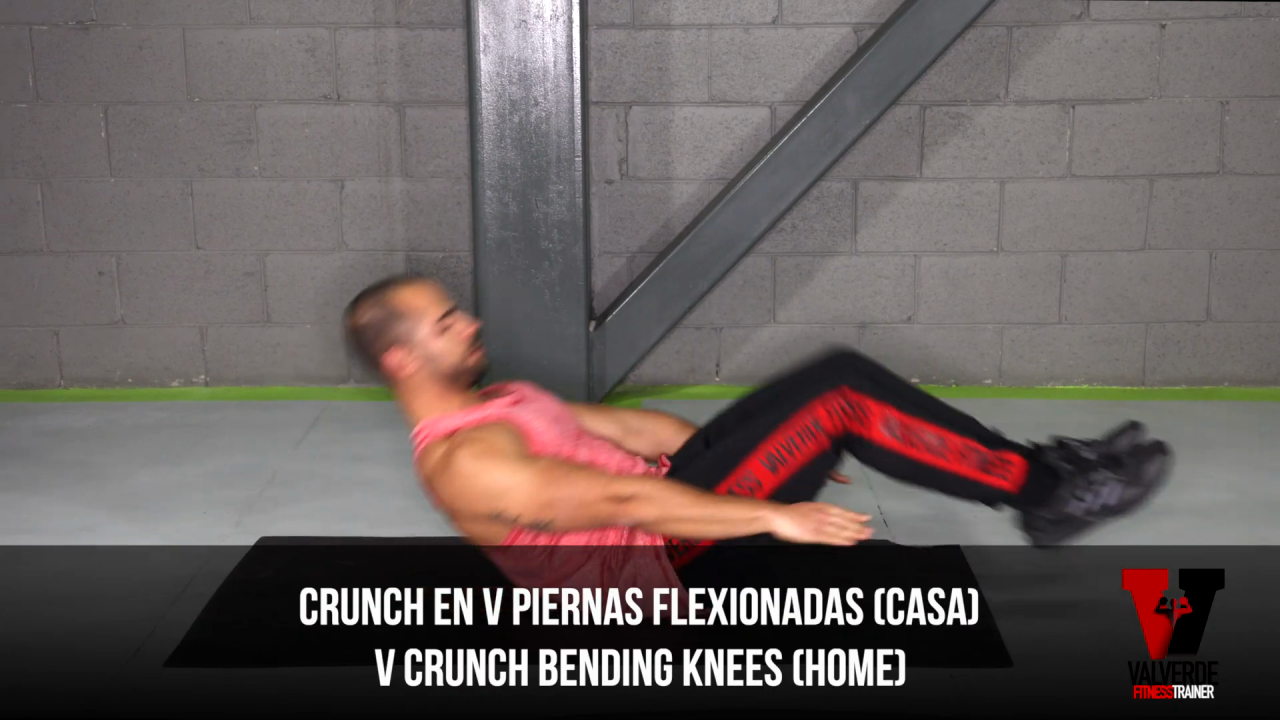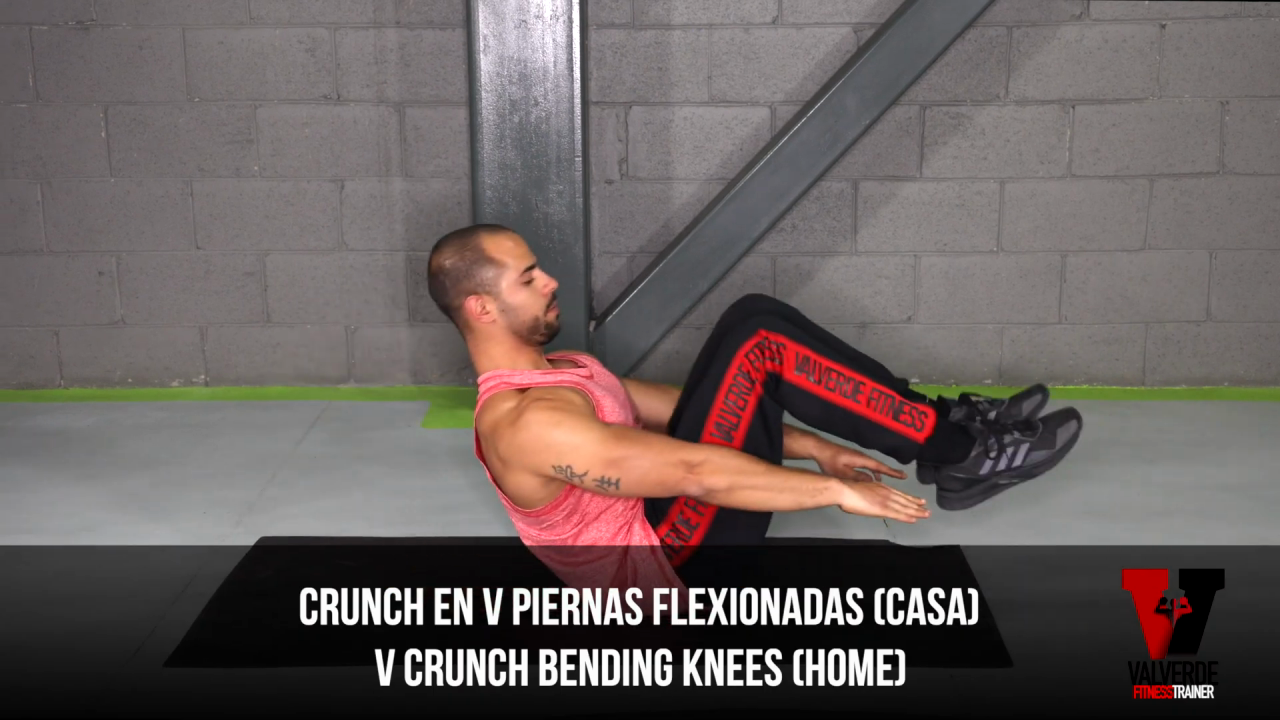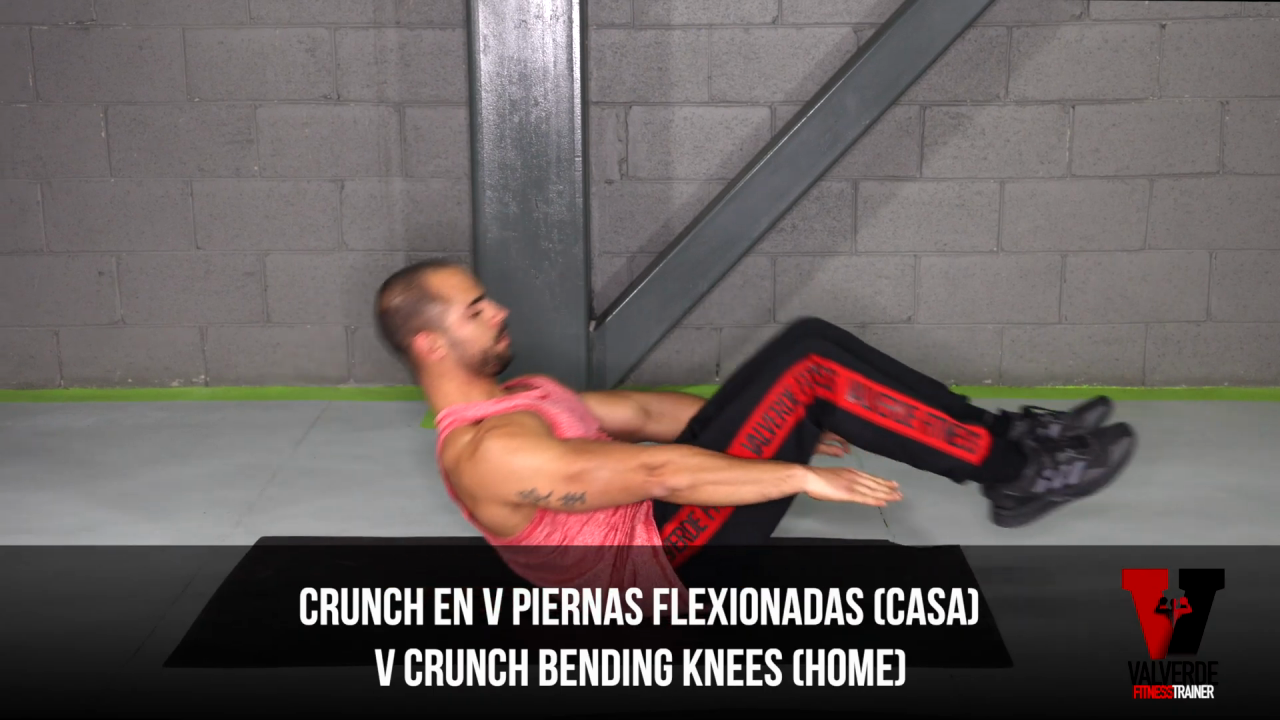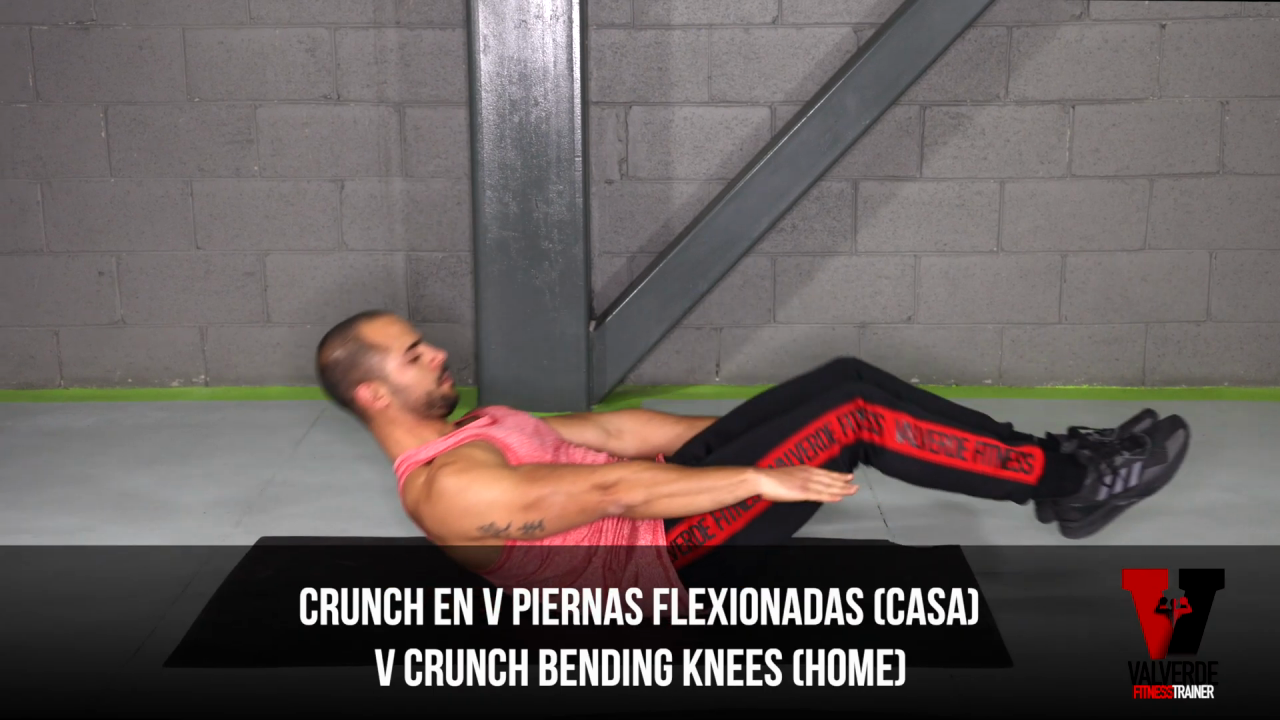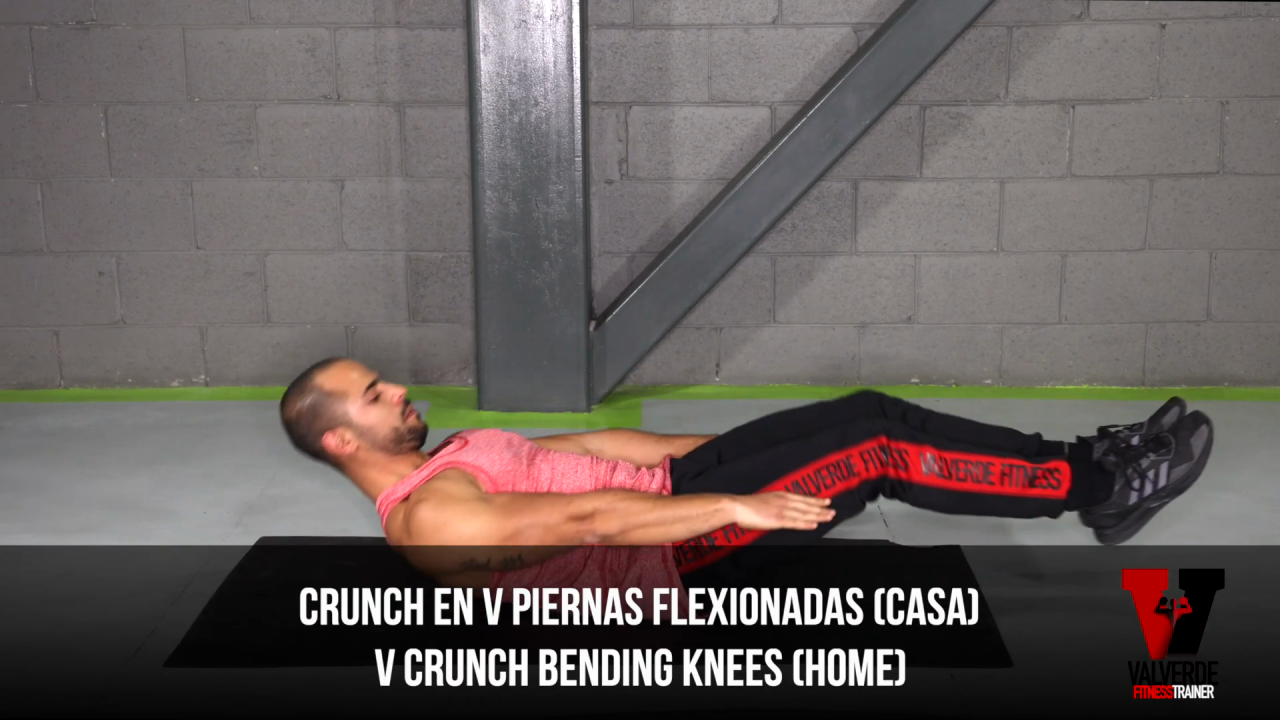
dt=0.3s
person 1, frame 1
left shoulder: (485, 408)
right shoulder: (463, 466)
left elbow: (624, 431)
right elbow: (620, 504)
left wrist: (775, 452)
right wrist: (776, 516)
left hip: (664, 515)
right hip: (667, 562)
left knee: (840, 378)
right knee: (841, 396)
left ankle: (1032, 472)
right ankle: (1042, 492)
person 1, frame 2
left shoulder: (542, 369)
right shoulder: (526, 425)
left elbow: (668, 409)
right elbow: (688, 471)
left wrist: (814, 447)
right wrist: (832, 491)
left hip: (671, 524)
right hip: (672, 563)
left knee: (758, 324)
right knee: (759, 341)
left ankle: (948, 436)
right ankle: (955, 451)
person 1, frame 3
left shoulder: (507, 399)
right shoulder: (489, 455)
left elbow: (645, 411)
right elbow: (651, 472)
left wrist: (787, 425)
right wrist: (800, 476)
left hip: (666, 512)
right hip: (671, 553)
left knee: (809, 344)
right knee: (810, 366)
left ankle: (1006, 444)
right ankle: (1010, 467)
person 1, frame 4
left shoulder: (466, 433)
right shoulder: (449, 489)
left elbow: (606, 431)
right elbow: (609, 494)
left wrist: (745, 435)
right wrist: (763, 478)
left hip: (659, 512)
right hip: (667, 555)
left knee: (842, 384)
right knee: (850, 418)
left ankle: (1056, 465)
right ankle: (1065, 482)
person 1, frame 5
left shoulder: (446, 462)
right shoulder: (431, 521)
left elbow: (586, 444)
right elbow: (585, 521)
left wrist: (708, 450)
right wrist: (735, 504)
left hip: (671, 482)
right hip: (673, 553)
left knee: (866, 411)
right knee: (874, 453)
left ankle: (1084, 465)
right ankle: (1097, 491)
